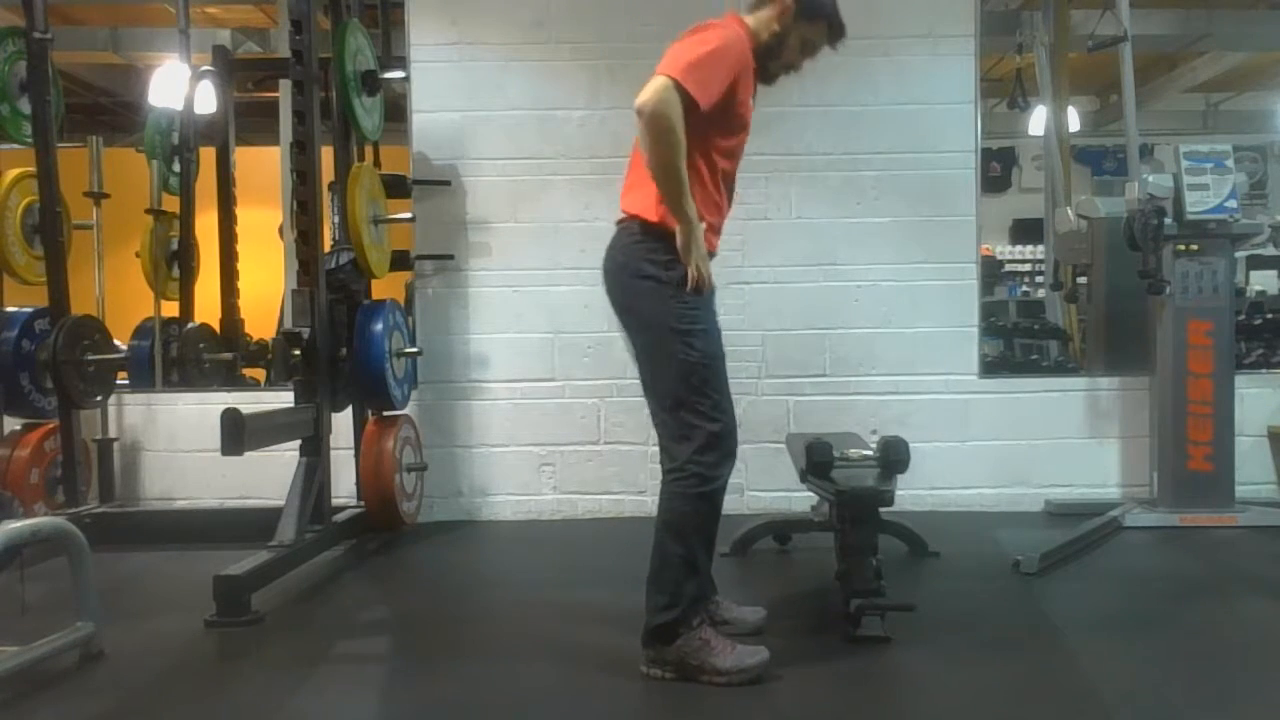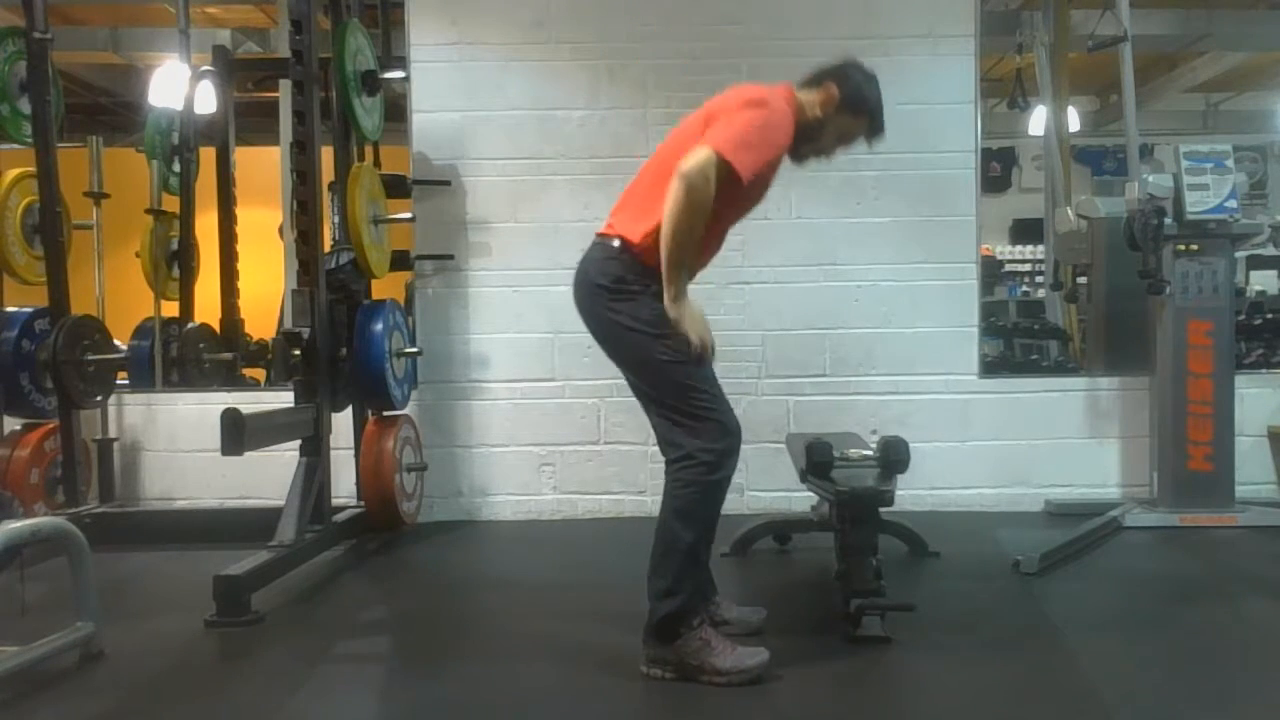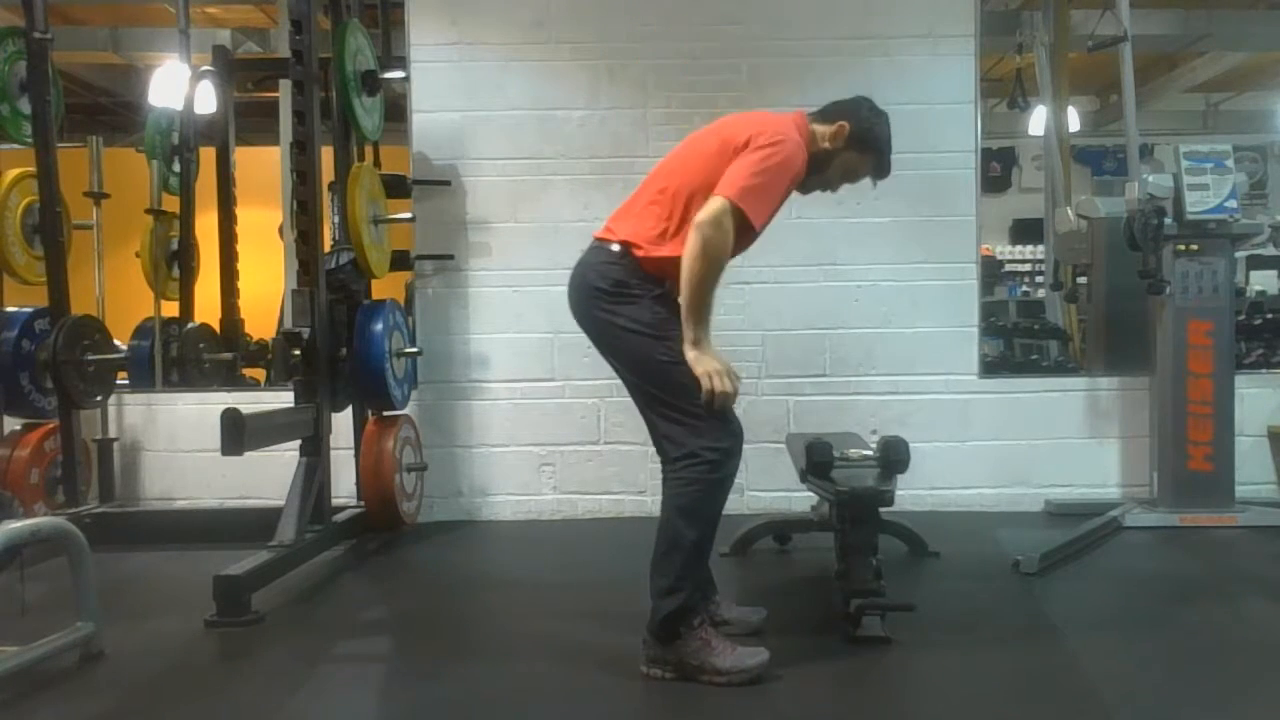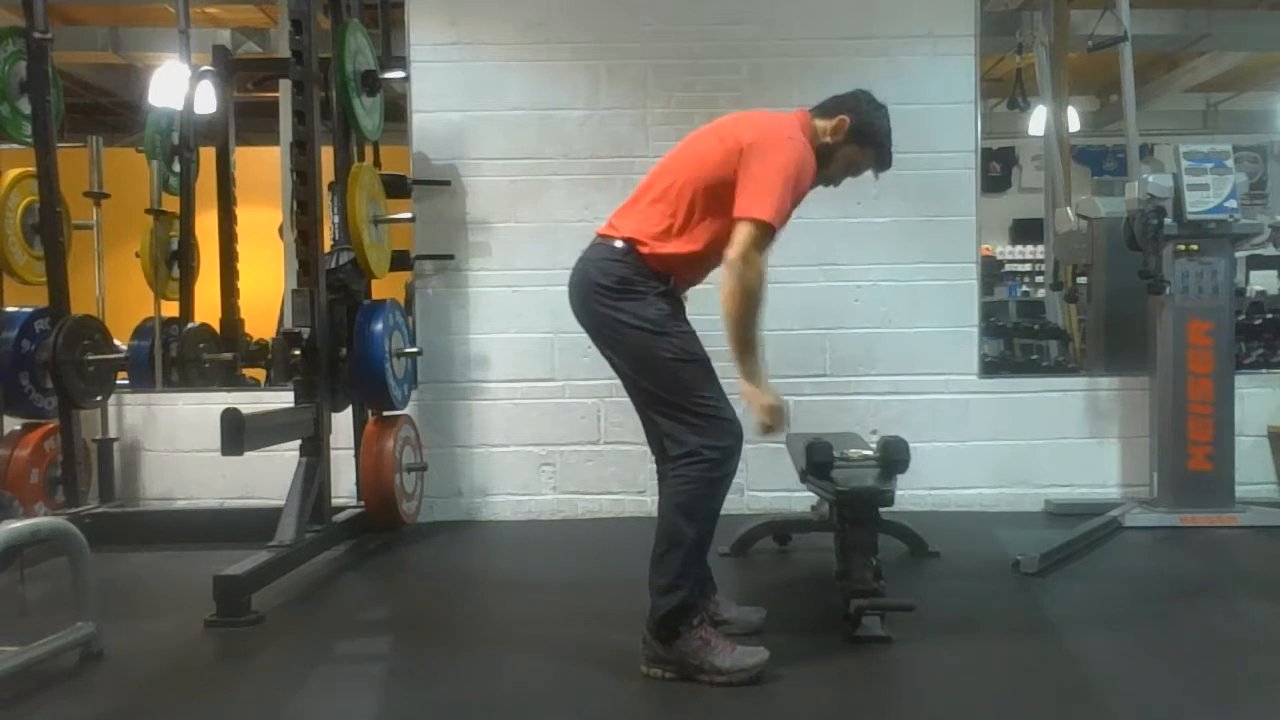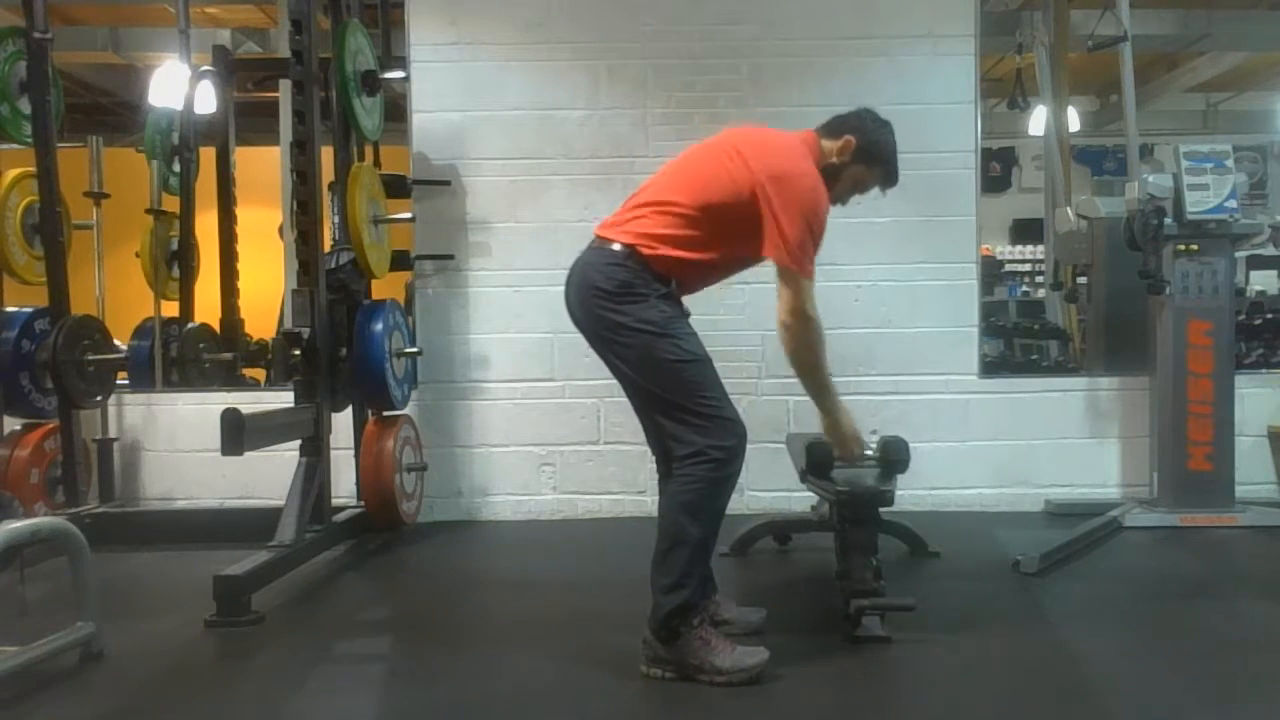
dt=0.2s
person 1, frame 1
left shoulder: (732, 57)
right elbow: (653, 105)
left wrist: (691, 236)
right wrist: (687, 227)
left hip: (667, 263)
right hip: (660, 262)
left knee: (704, 439)
right knee: (703, 443)
left ankle: (693, 598)
right ankle: (672, 633)
person 1, frame 2
left shoulder: (761, 113)
right shoulder: (773, 111)
right elbow: (692, 175)
left wrist: (673, 294)
right wrist: (676, 298)
left hip: (624, 277)
right hip: (625, 280)
left knee: (702, 441)
right knee: (709, 441)
left ankle: (692, 601)
right ankle: (673, 635)
person 1, frame 3
left shoulder: (767, 135)
right shoulder: (785, 144)
right elbow: (708, 225)
left wrist: (690, 336)
right wrist: (696, 343)
left hip: (615, 279)
right hip: (623, 285)
left knee: (698, 442)
right knee: (711, 442)
left ankle: (694, 599)
right ankle: (674, 635)
person 1, frame 4
left shoulder: (767, 133)
right shoulder: (791, 149)
right elbow: (744, 262)
right wrist: (751, 375)
left hip: (611, 276)
right hip: (627, 284)
left knee: (691, 441)
right knee: (711, 440)
left ankle: (693, 598)
right ankle: (674, 634)
person 1, frame 5
left shoulder: (772, 151)
right shoulder: (800, 179)
right elbow: (796, 317)
right wrist: (833, 414)
left hip: (603, 276)
right hip: (627, 288)
left knee: (689, 445)
right knee: (716, 442)
left ankle: (694, 600)
right ankle: (674, 635)
